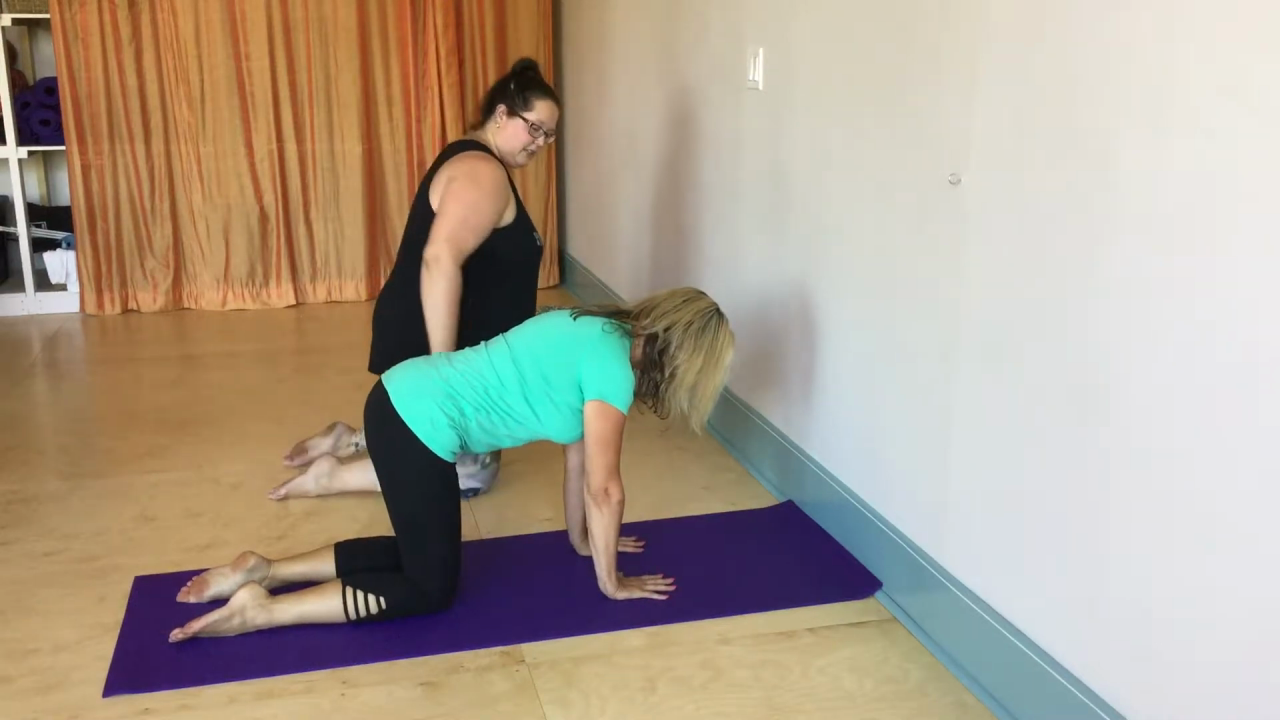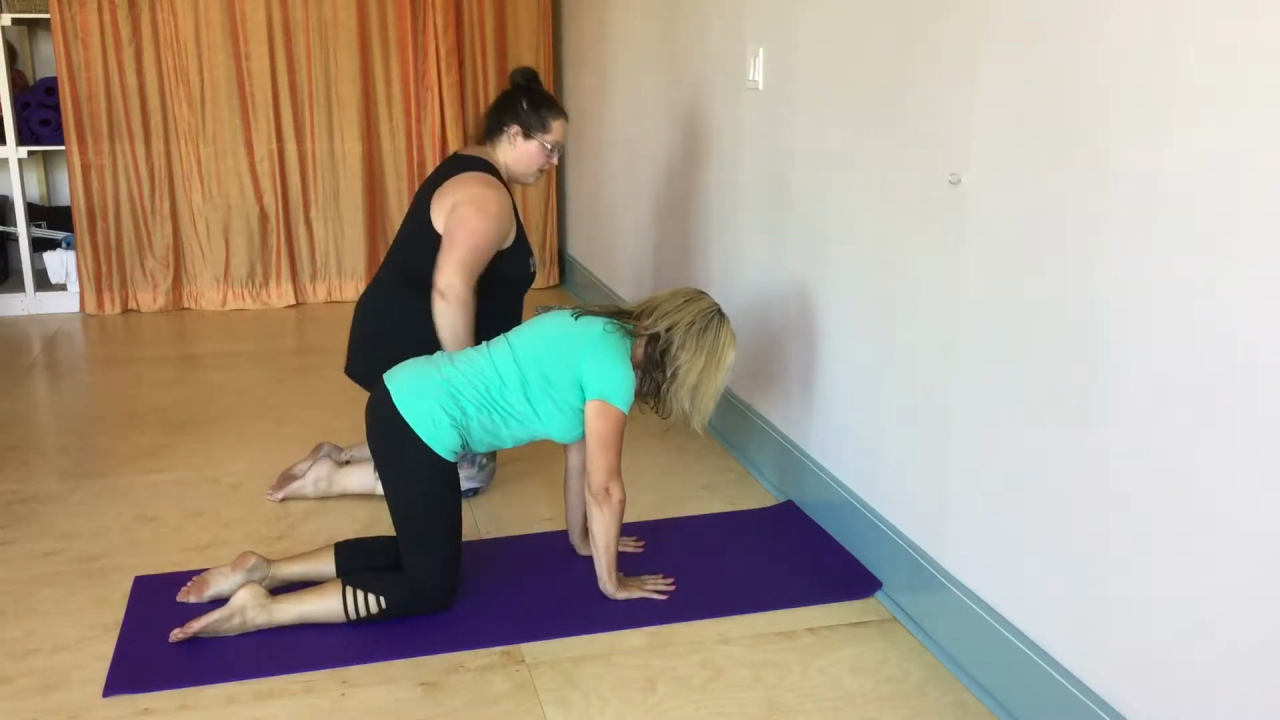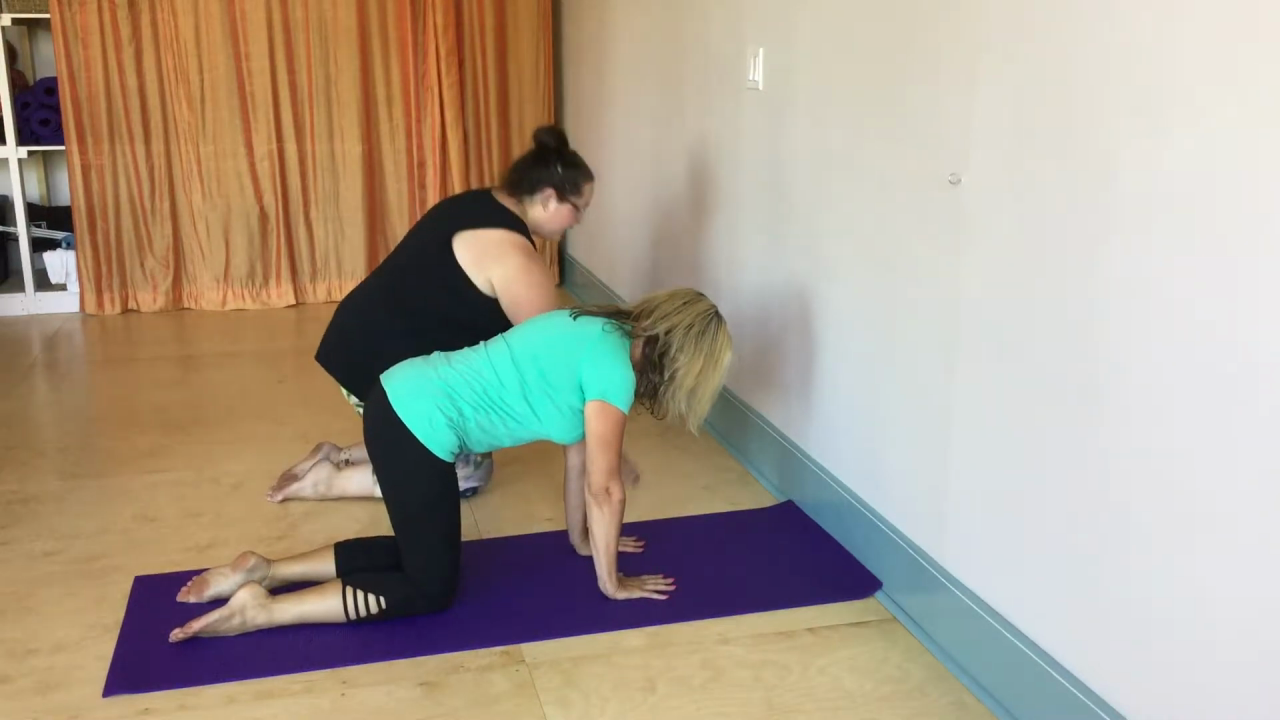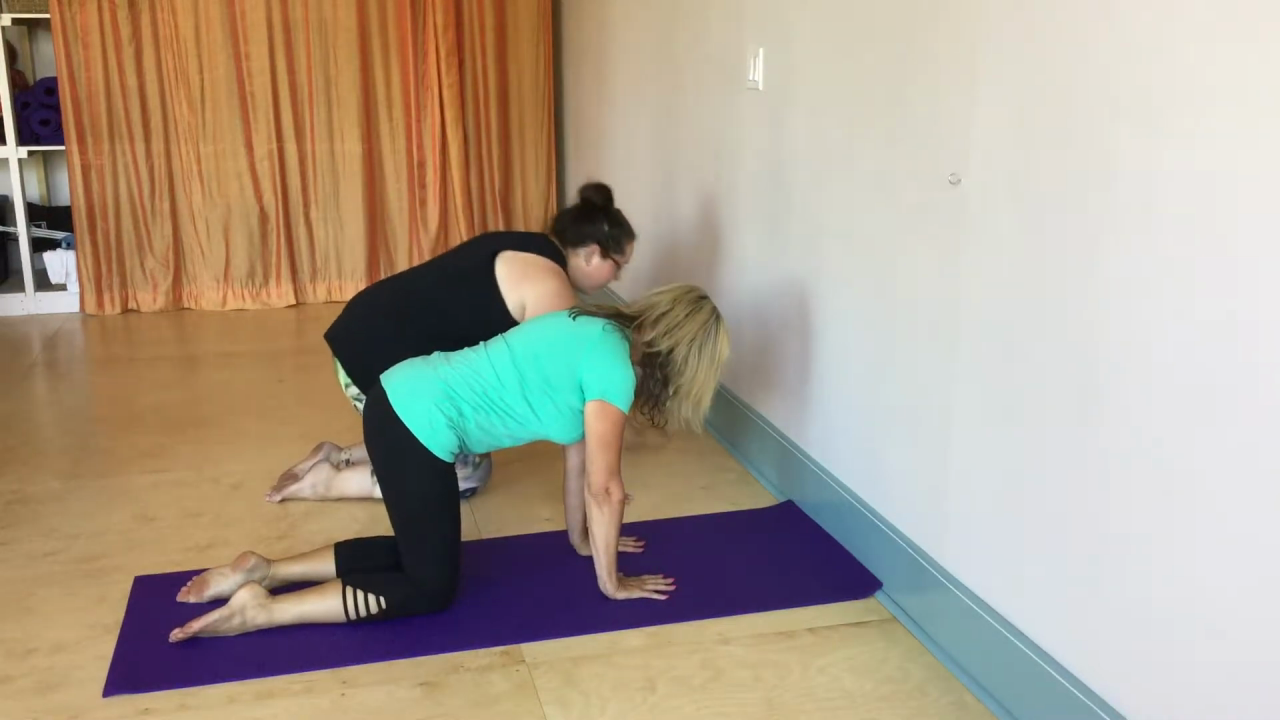
dt=0.5s
person 1, frame 1
left shoulder: (602, 334)
right shoulder: (612, 367)
left elbow: (579, 454)
right elbow: (603, 488)
left wrist: (582, 538)
right wrist: (611, 581)
left hip: (403, 400)
right hip: (418, 424)
left knee: (421, 553)
right knee: (431, 588)
left ankle: (262, 570)
right ankle: (260, 609)
person 1, frame 2
left shoulder: (603, 335)
right shoulder: (614, 367)
left elbow: (578, 451)
right elbow: (604, 487)
left wrist: (581, 538)
right wrist: (611, 581)
left hip: (406, 400)
right hip: (420, 423)
left knee: (421, 552)
right knee: (431, 588)
left ankle: (262, 570)
right ankle: (259, 609)
person 1, frame 3
left shoulder: (600, 332)
right shoulder: (613, 367)
left elbow: (578, 453)
right elbow: (605, 487)
left wrist: (582, 538)
right wrist: (612, 581)
left hip: (401, 399)
right hip: (417, 423)
left knee: (421, 552)
right knee: (432, 588)
left ankle: (263, 570)
right ankle: (260, 608)
person 1, frame 4
left shoulder: (599, 335)
right shoulder: (614, 367)
left elbow: (578, 453)
right elbow: (605, 487)
left wrist: (581, 538)
right wrist: (611, 581)
left hip: (402, 401)
right hip: (418, 423)
left knee: (420, 552)
right knee: (432, 588)
left ankle: (261, 571)
right ankle: (259, 611)
person 2, frame 1
left shoulder: (475, 162)
right shoulder: (482, 173)
right elbow: (440, 260)
right wrist: (443, 357)
right hip: (441, 349)
right knee: (472, 473)
left ankle: (347, 439)
right ankle: (332, 475)
person 2, frame 2
left shoulder: (467, 167)
right shoulder: (485, 195)
right elbow: (450, 287)
left hip: (402, 342)
right hip: (412, 355)
right knee: (470, 473)
left ankle: (337, 456)
person 2, frame 3
left shoulder: (480, 204)
right shoulder: (513, 255)
left hip: (371, 345)
right hip: (384, 366)
right knee: (467, 472)
left ankle: (336, 458)
right ankle: (330, 479)
person 2, frame 4
left shoulder: (528, 255)
right shoulder: (549, 284)
left hip: (373, 341)
right hip: (384, 364)
right knee: (467, 474)
left ankle: (332, 457)
right ankle: (326, 478)
